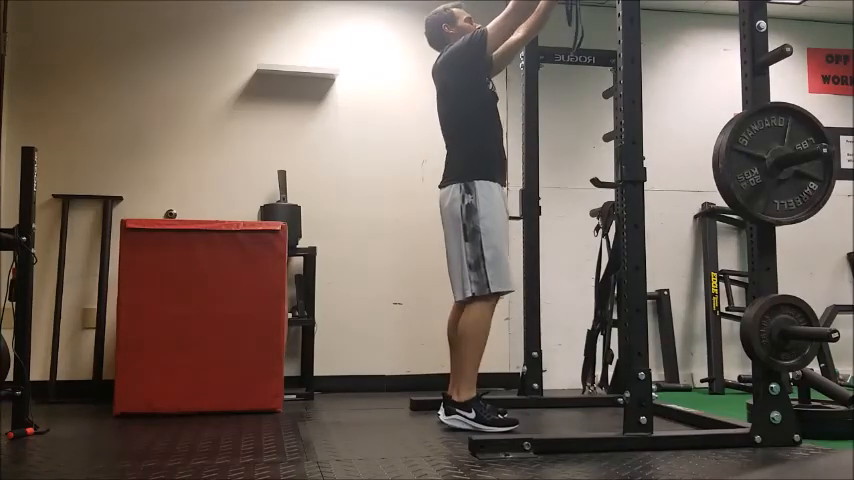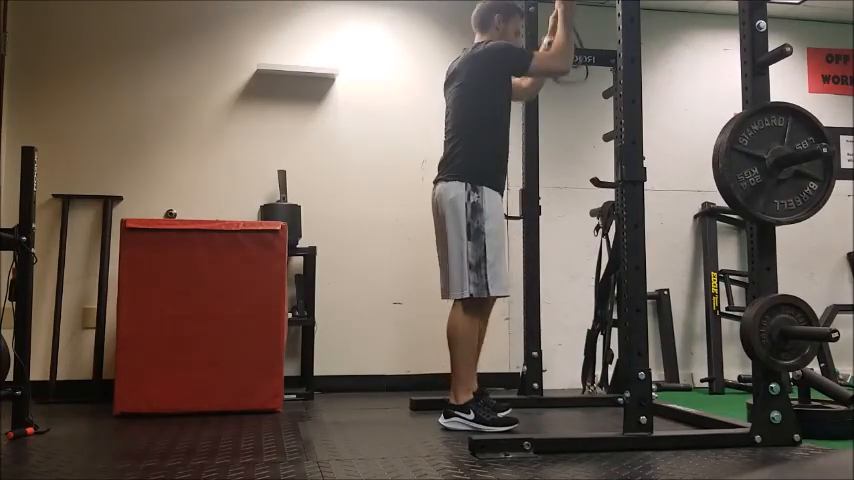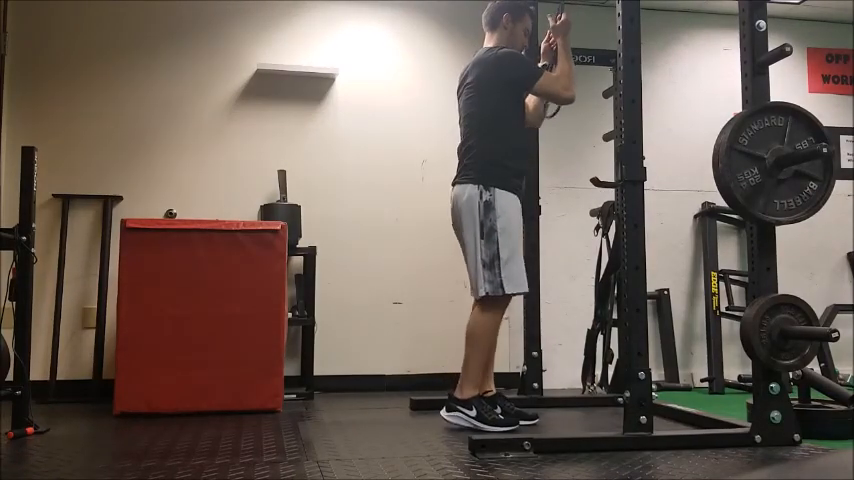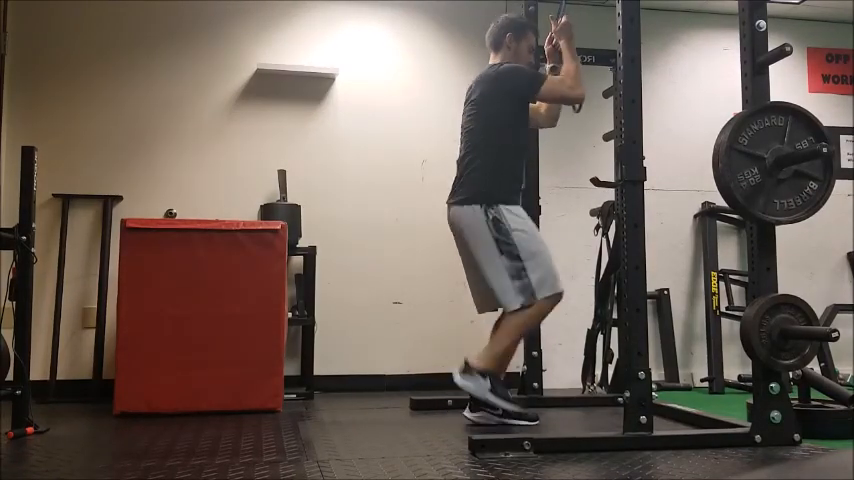
dt=0.5s
person 1, frame 1
left shoulder: (472, 68)
right shoulder: (454, 60)
left elbow: (520, 36)
left hip: (474, 187)
right hip: (473, 187)
left knee: (471, 294)
right knee: (482, 293)
left ankle: (457, 395)
right ankle: (463, 400)
person 1, frame 2
left shoulder: (471, 64)
right shoulder: (493, 55)
left elbow: (526, 85)
right elbow: (560, 64)
left wrist: (551, 36)
left hip: (465, 188)
right hip: (472, 189)
left knee: (479, 294)
right knee: (474, 295)
left ankle: (467, 393)
right ankle: (460, 404)
person 1, frame 3
left shoulder: (484, 68)
right shoulder: (503, 61)
left elbow: (532, 117)
right elbow: (565, 92)
left wrist: (544, 62)
right wrist: (562, 44)
left hip: (485, 190)
right hip: (487, 191)
left knee: (494, 296)
right knee: (494, 295)
left ankle: (485, 394)
right ankle: (464, 399)
person 1, frame 4
left shoulder: (490, 85)
right shoulder: (510, 77)
left elbow: (547, 117)
right elbow: (575, 93)
left wrist: (551, 67)
right wrist: (566, 46)
left hip: (472, 205)
right hip: (489, 205)
left knee: (518, 301)
right knee: (544, 295)
left ankle: (488, 397)
right ankle: (480, 370)
